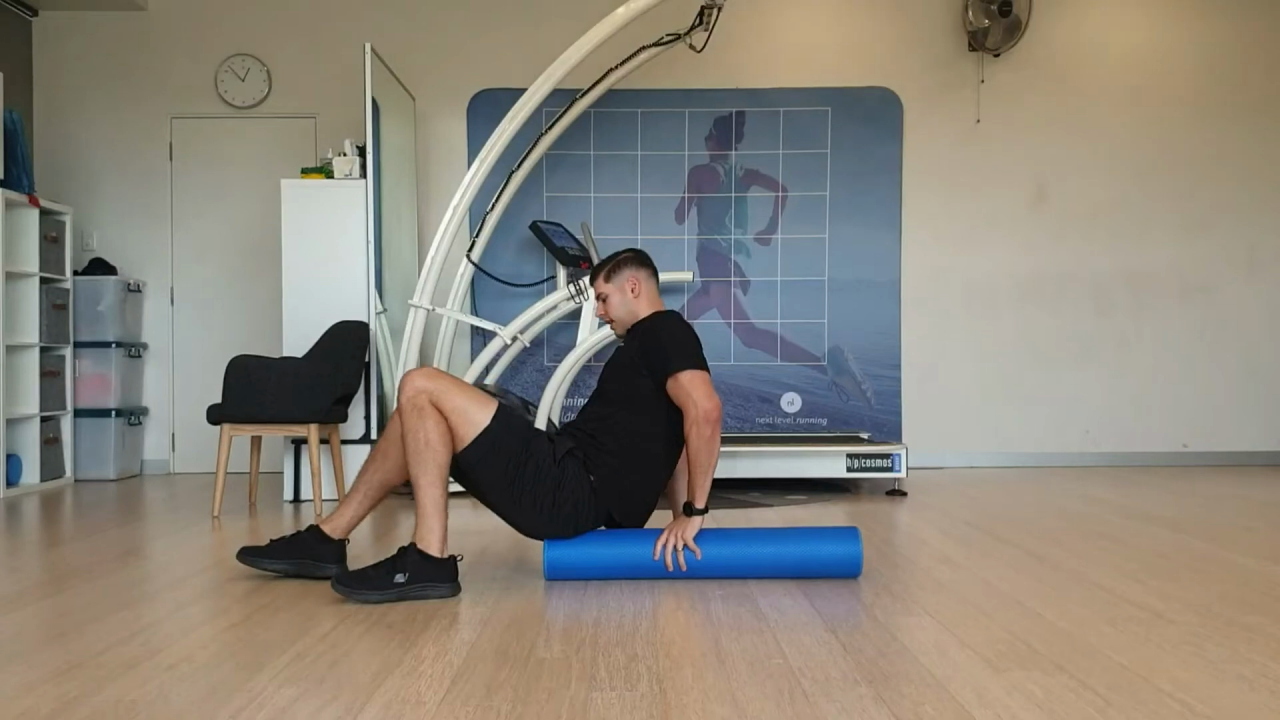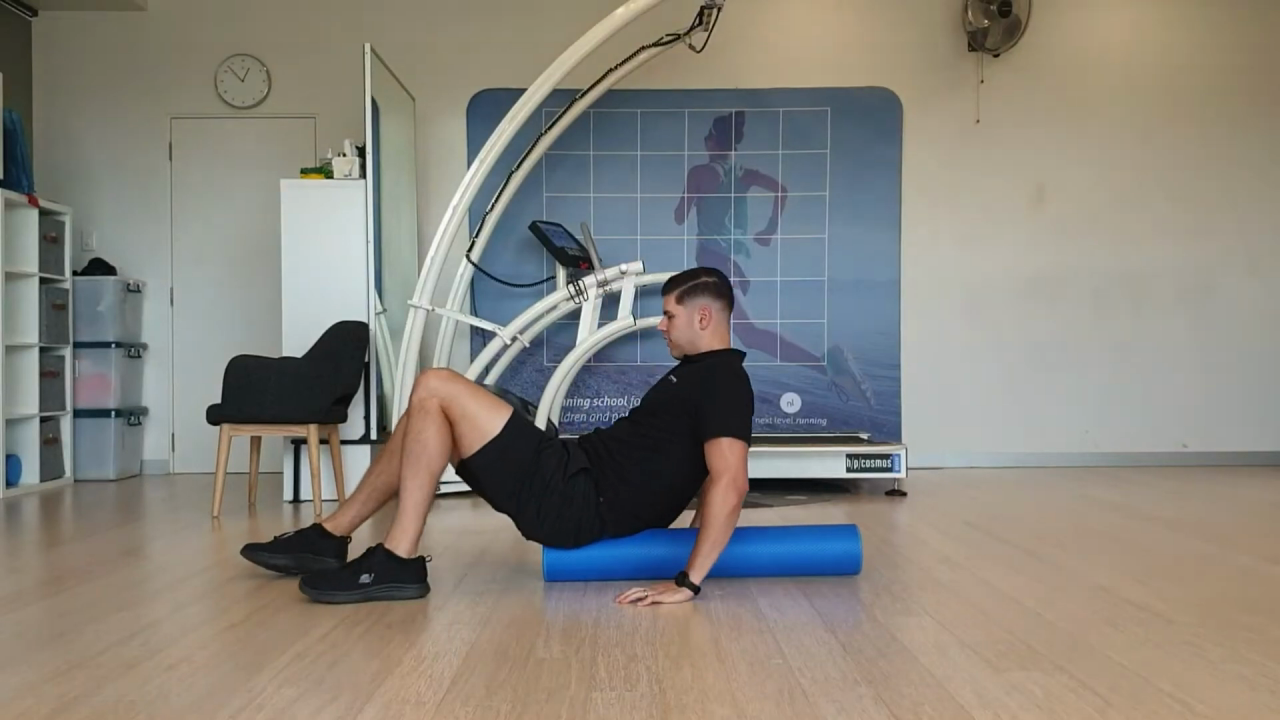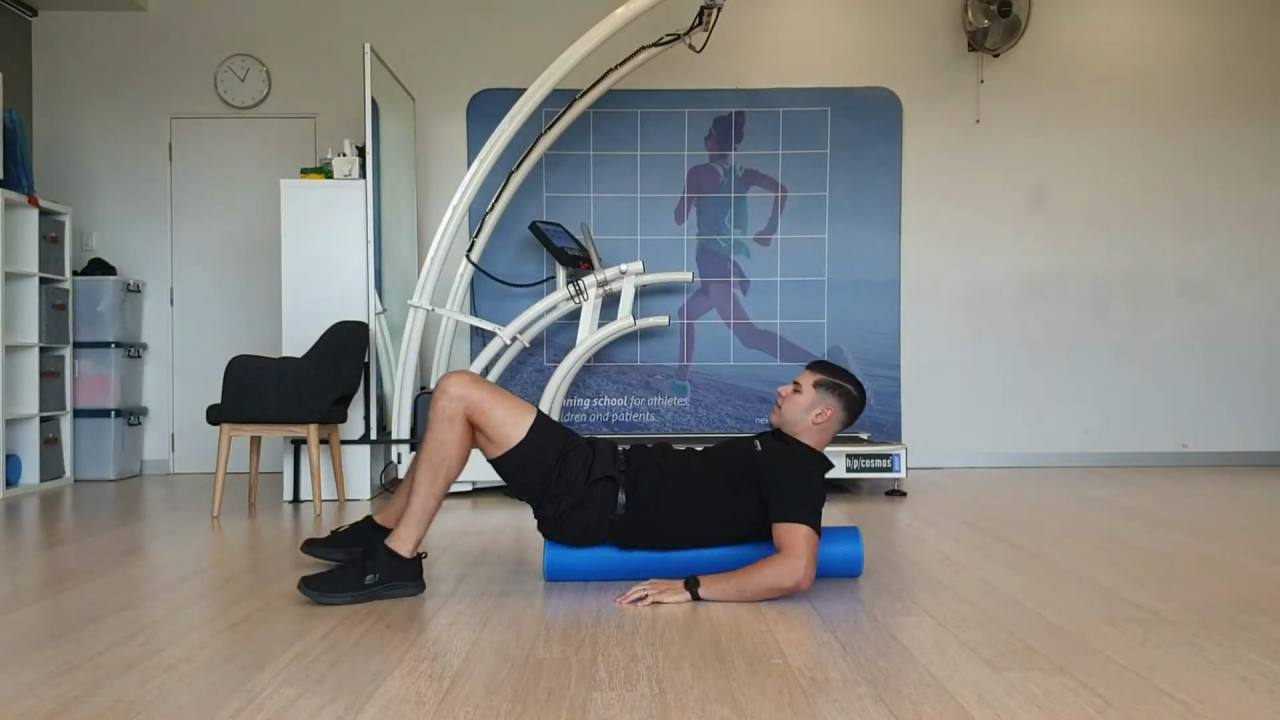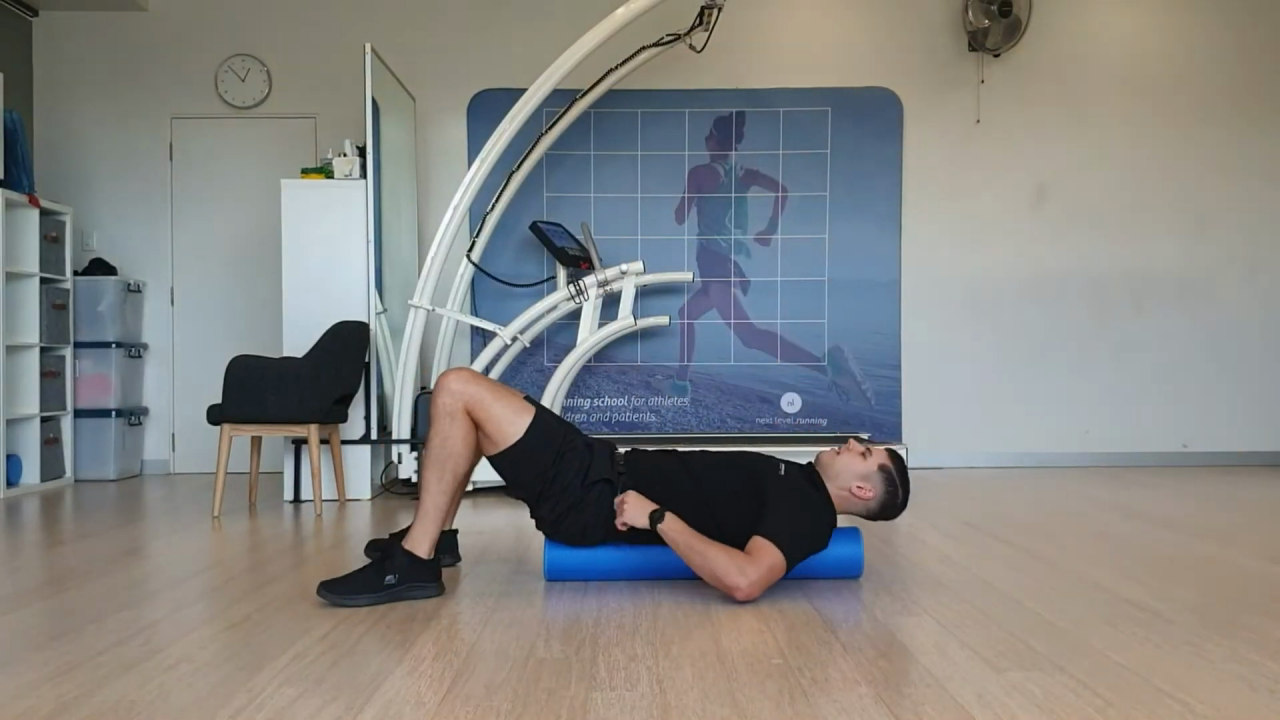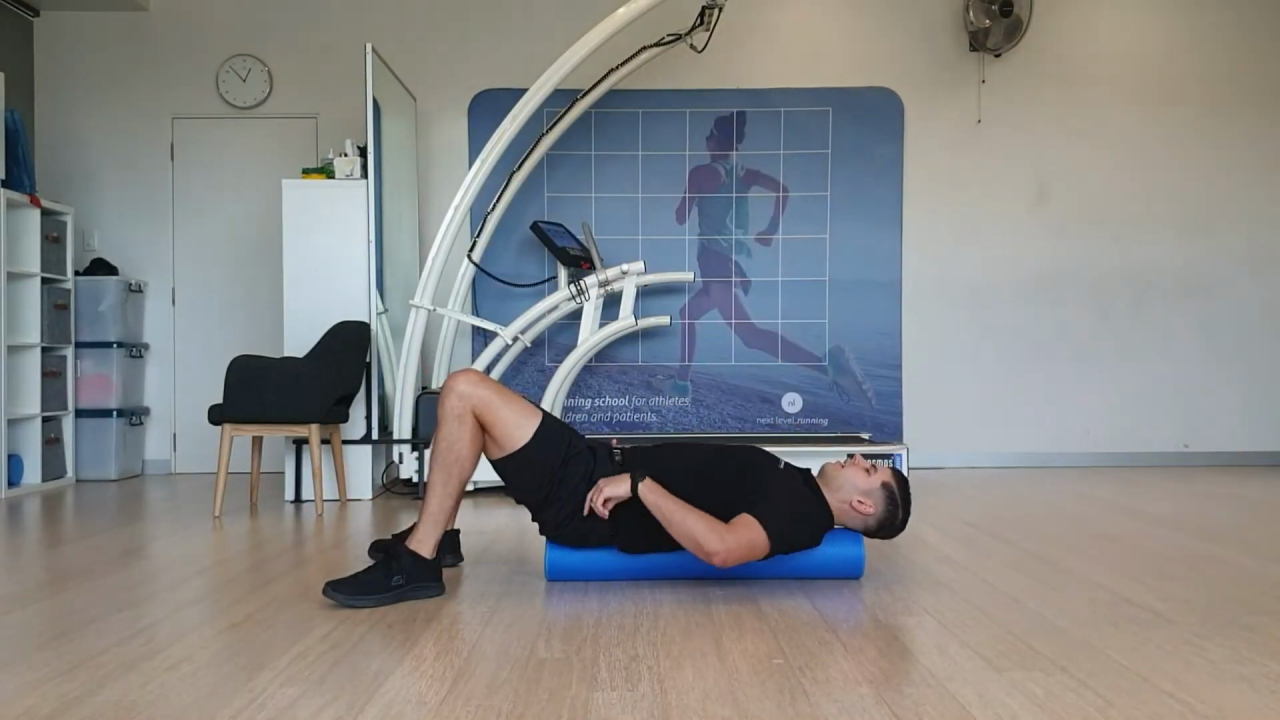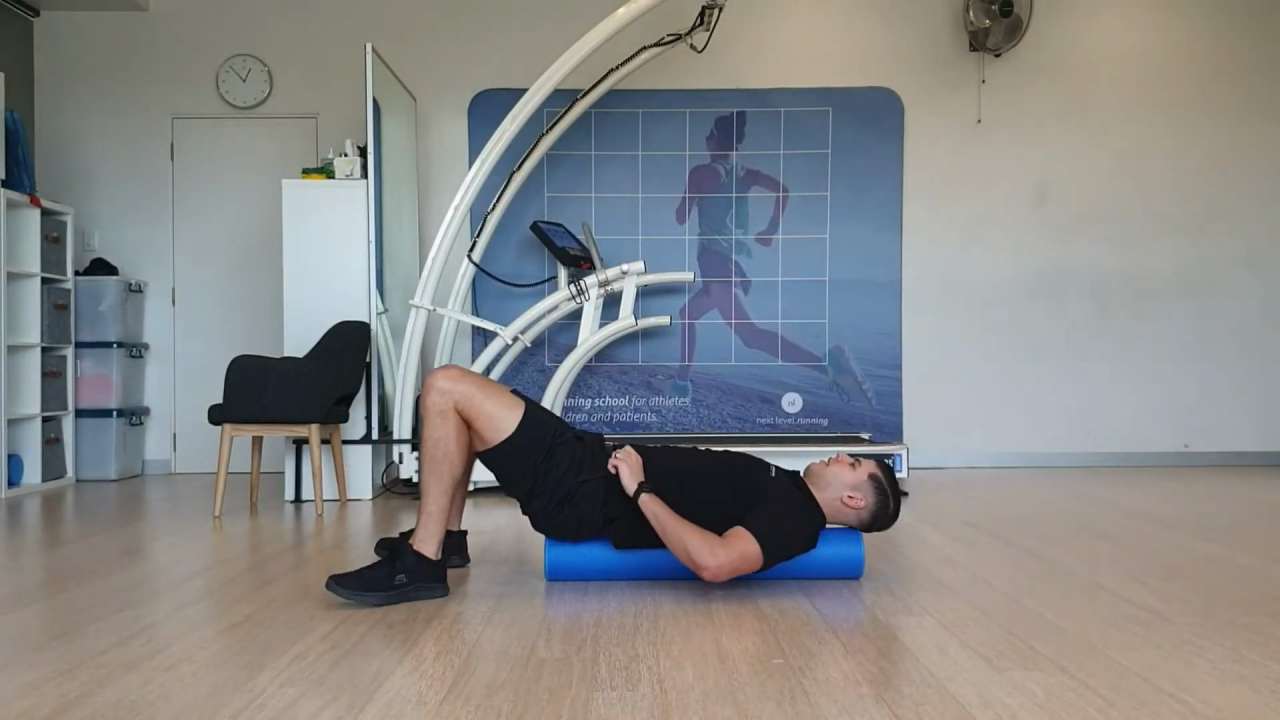
dt=0.7s
person 1, frame 1
left shoulder: (664, 332)
right shoulder: (655, 342)
left elbow: (705, 412)
right elbow: (671, 438)
left wrist: (694, 513)
right wrist: (678, 513)
left hip: (566, 489)
right hip: (572, 487)
left knee: (420, 388)
right knee: (417, 418)
left ankle: (430, 562)
right ankle: (325, 540)
person 1, frame 2
left shoulder: (720, 380)
right shoulder: (706, 373)
left elbow: (730, 482)
right elbow: (712, 476)
left wrist: (688, 582)
left hip: (573, 502)
right hip: (578, 478)
left knee: (435, 389)
right knee: (427, 414)
left ankle: (400, 561)
right ankle: (329, 537)
person 1, frame 3
left shoulder: (798, 472)
right shoulder: (782, 452)
left elbow: (794, 571)
right elbow: (712, 498)
left wrist: (688, 588)
left hip: (594, 503)
right hip: (607, 473)
left knee: (455, 393)
right knee: (462, 397)
left ankle: (395, 560)
right ankle: (381, 529)
person 1, frame 4
left shoulder: (805, 513)
right shoulder: (798, 485)
left elbow: (744, 580)
left wrist: (658, 517)
left hip: (595, 501)
right hip: (610, 469)
left knee: (457, 390)
right knee: (465, 396)
left ankle: (413, 561)
right ankle: (434, 536)
person 1, frame 5
left shoulder: (801, 514)
right shoulder: (793, 485)
left elbow: (720, 547)
left wrist: (637, 485)
left hip: (586, 499)
right hip: (605, 476)
left knee: (465, 391)
right knee: (468, 394)
left ankle: (415, 562)
right ankle: (436, 535)
person 1, frame 6
left shoulder: (795, 520)
right shoulder: (786, 491)
left elbow: (713, 561)
left wrist: (639, 491)
right wrist: (635, 469)
left hip: (584, 493)
right hip: (595, 462)
left knee: (445, 388)
right knee: (457, 395)
left ankle: (421, 563)
right ankle: (445, 536)
person 2, frame 1
left shoulder: (700, 173)
right shoulder: (745, 174)
left elbow: (680, 218)
right elbow: (781, 190)
left wrist: (687, 197)
right wrist: (771, 229)
left hip: (715, 260)
right hip: (736, 260)
left knee: (747, 332)
right knee: (686, 315)
left ankle: (826, 365)
person 2, frame 2
left shoulder: (700, 173)
right shoulder: (745, 174)
left elbow: (680, 218)
right elbow: (781, 190)
left wrist: (686, 196)
right wrist: (770, 229)
left hip: (713, 260)
right hip: (735, 260)
left knee: (748, 333)
left ankle: (826, 364)
person 2, frame 3
left shoulder: (700, 173)
right shoulder: (744, 173)
left elbow: (680, 218)
right elbow: (780, 190)
left wrist: (686, 197)
right wrist: (771, 229)
left hip: (714, 261)
right hip: (734, 261)
left knee: (747, 333)
right knee: (687, 314)
right ankle: (681, 381)
person 2, frame 4
left shoulder: (700, 173)
right shoulder: (745, 174)
left elbow: (681, 218)
right elbow: (781, 190)
left wrist: (688, 196)
right wrist: (770, 229)
left hip: (714, 260)
right hip: (735, 261)
left knee: (749, 334)
right knee: (687, 314)
left ankle: (827, 365)
right ankle: (681, 381)
person 2, frame 5
left shoulder: (702, 173)
right shoulder: (746, 174)
left elbow: (681, 218)
right elbow: (782, 190)
left wrist: (691, 195)
right wrist: (771, 230)
left hip: (715, 261)
right hip: (736, 261)
left knee: (750, 334)
right knee: (688, 315)
left ankle: (827, 365)
right ankle: (681, 382)
person 2, frame 6
left shoulder: (701, 173)
right shoulder: (746, 174)
left elbow: (681, 218)
right elbow: (782, 190)
left wrist: (690, 196)
right wrist: (771, 230)
left hip: (715, 261)
right hip: (736, 261)
left knee: (750, 334)
right knee: (688, 314)
left ankle: (827, 365)
right ankle: (681, 382)
